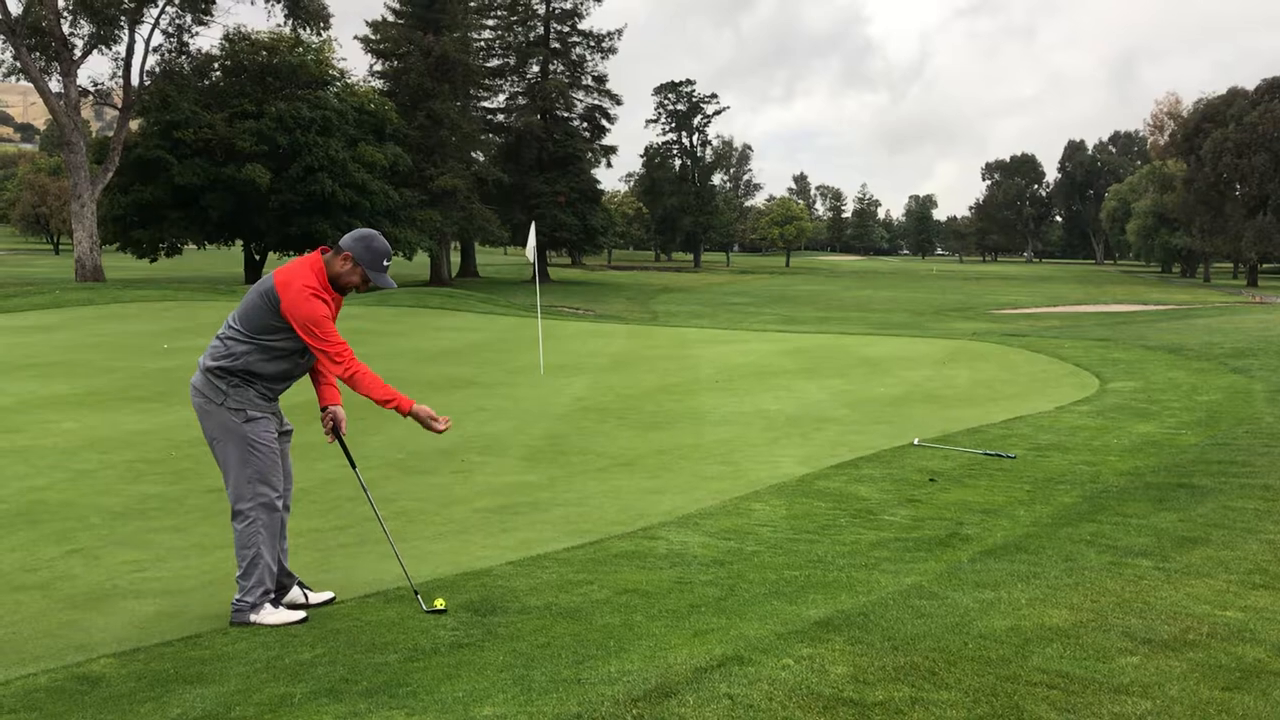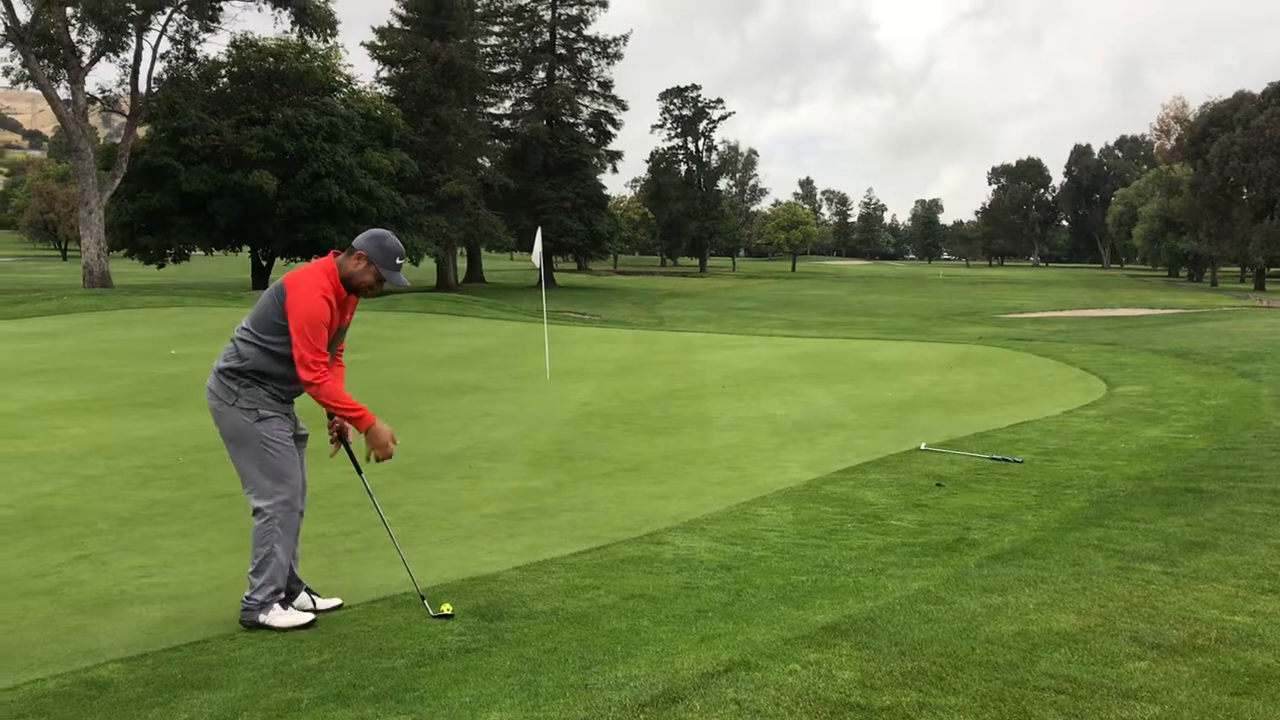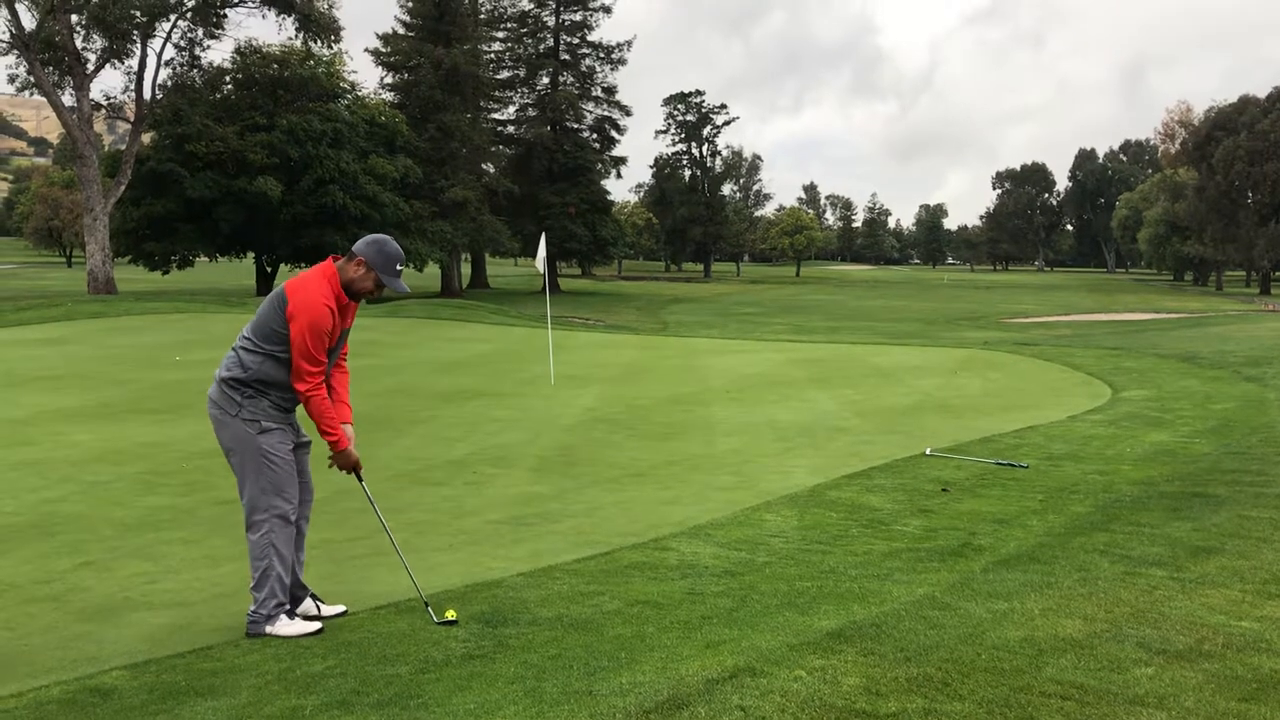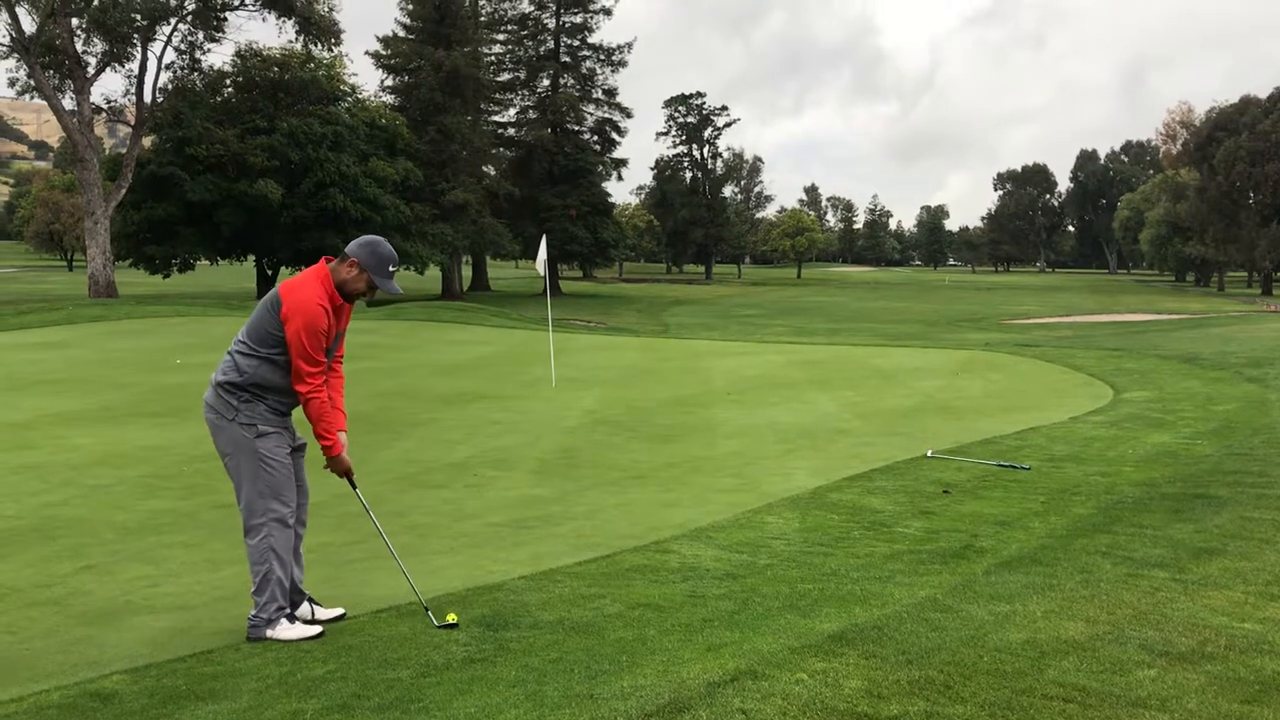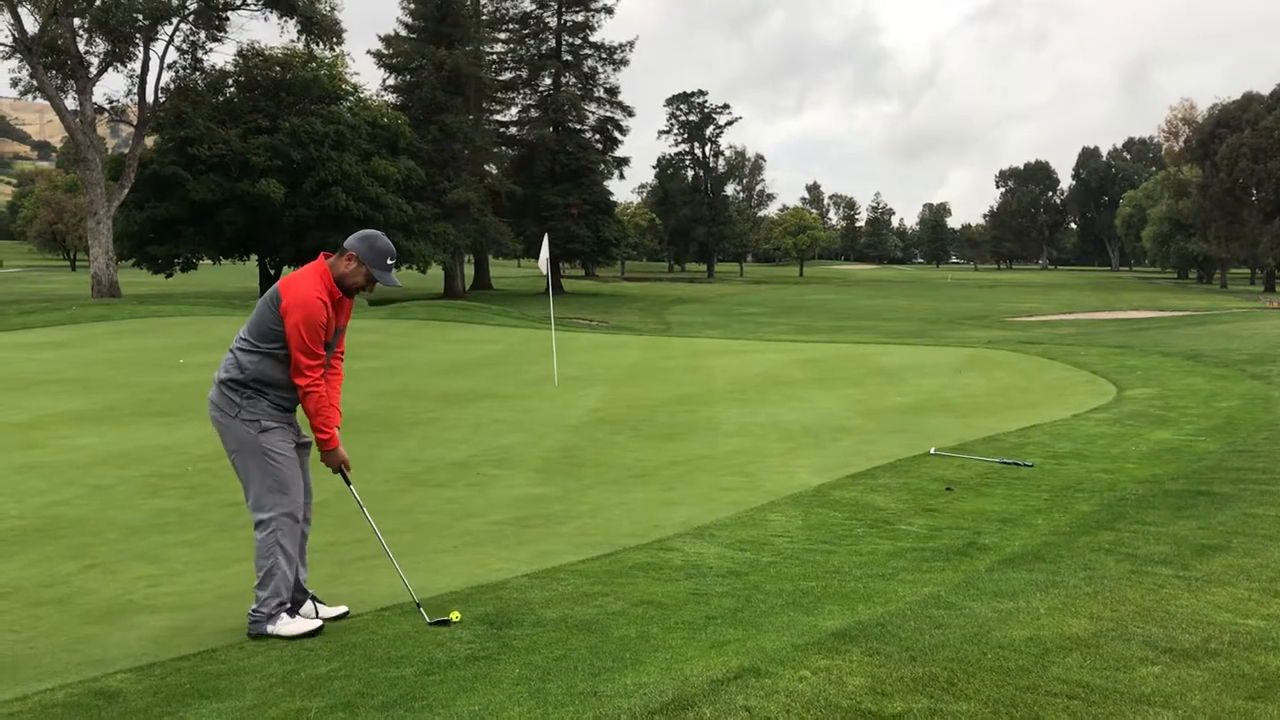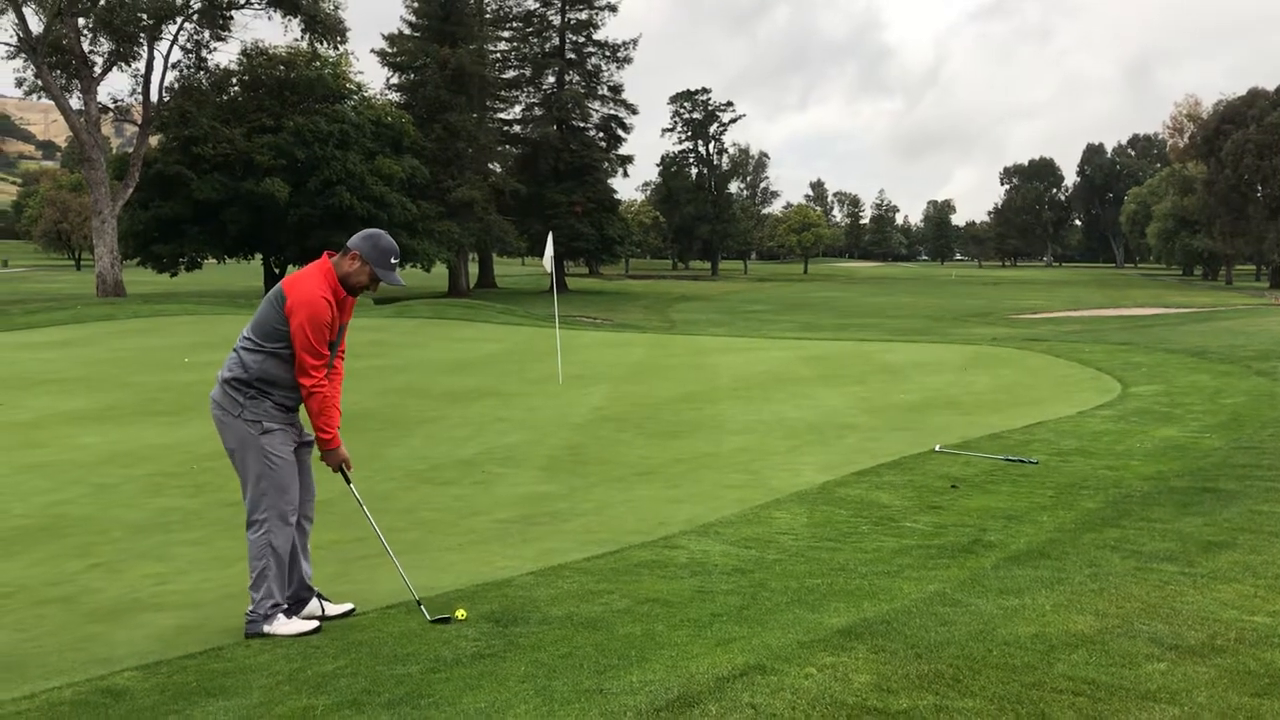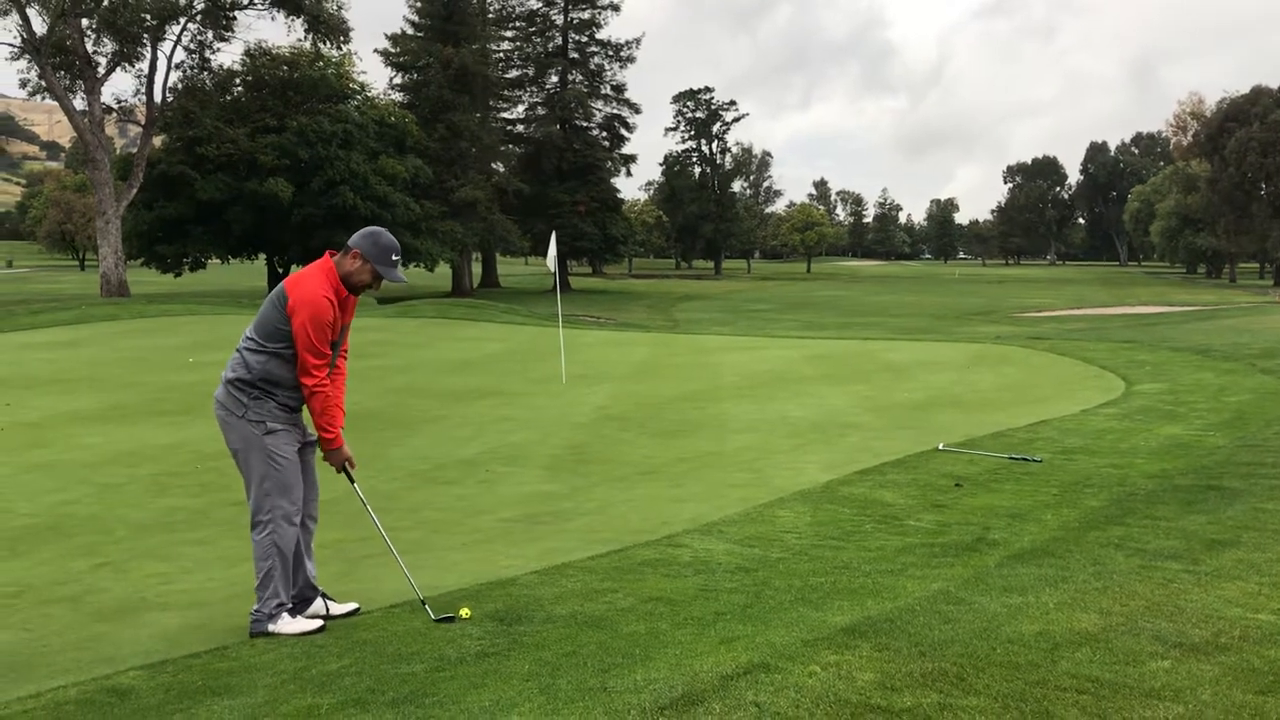
dt=0.3s
person 1, frame 1
left shoulder: (326, 282)
right shoulder: (303, 291)
left elbow: (323, 351)
right elbow: (345, 363)
left wrist: (330, 401)
right wrist: (410, 409)
left hip: (255, 394)
right hip: (229, 393)
left knee: (276, 492)
right knee: (258, 496)
left ankle: (277, 584)
right ankle: (252, 602)
person 1, frame 2
left shoulder: (347, 290)
right shoulder: (313, 293)
left elbow: (332, 356)
right elbow: (314, 375)
left wrist: (342, 416)
right wrist: (368, 423)
left hip: (271, 397)
right hip: (244, 395)
left knee: (290, 494)
right knee: (277, 496)
left ankle: (285, 588)
right ankle: (261, 601)
person 1, frame 3
left shoulder: (345, 294)
right shoulder: (314, 300)
left elbow: (336, 361)
right elbow: (309, 384)
left wrist: (344, 423)
right wrist: (338, 443)
left hip: (274, 405)
right hip: (246, 405)
left knee: (297, 501)
right knee: (273, 507)
left ankle: (291, 595)
right ankle: (267, 613)
person 1, frame 4
left shoulder: (340, 296)
right shoulder: (309, 302)
left elbow: (332, 366)
right elbow: (310, 386)
left wrist: (338, 429)
right wrist: (332, 448)
left hip: (270, 409)
right hip: (242, 409)
left knee: (292, 507)
right knee: (271, 512)
left ankle: (291, 601)
right ankle: (267, 617)
person 1, frame 5
left shoulder: (340, 292)
right shoulder: (307, 297)
left elbow: (333, 361)
right elbow: (308, 378)
left wrist: (333, 425)
right wrist: (329, 442)
left hip: (275, 406)
right hip: (246, 405)
left knee: (296, 504)
right knee: (279, 506)
left ankle: (294, 599)
right ankle: (269, 612)
person 1, frame 6
left shoulder: (342, 291)
right shoulder: (312, 296)
left elbow: (333, 360)
right elbow: (312, 378)
left wrist: (333, 428)
right wrist: (329, 442)
left hip: (278, 405)
right hip: (249, 405)
left knee: (298, 505)
right knee: (274, 507)
left ankle: (298, 598)
right ankle: (264, 613)
person 1, frame 7
left shoulder: (344, 290)
right shoulder: (314, 296)
left elbow: (336, 361)
right elbow: (314, 378)
left wrist: (335, 426)
right wrist: (333, 441)
left hip: (282, 406)
right hip: (253, 406)
left knee: (302, 505)
right knee: (279, 508)
left ankle: (303, 597)
right ankle: (270, 612)
